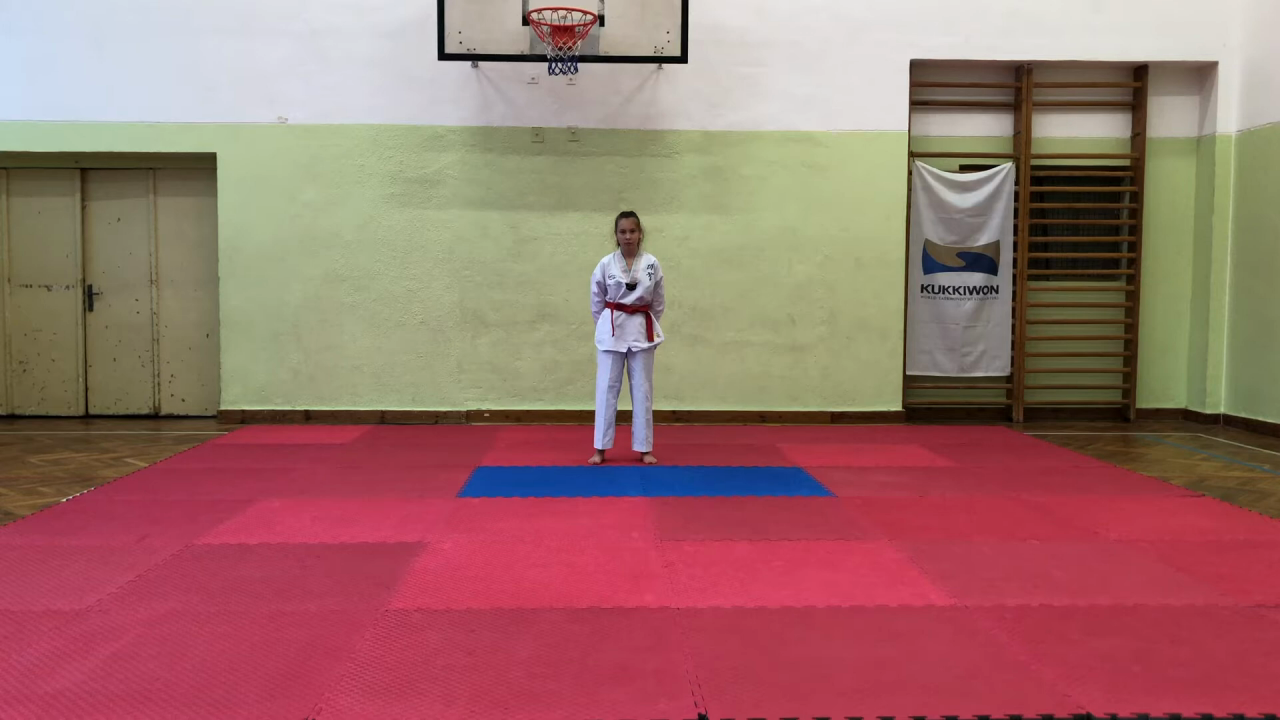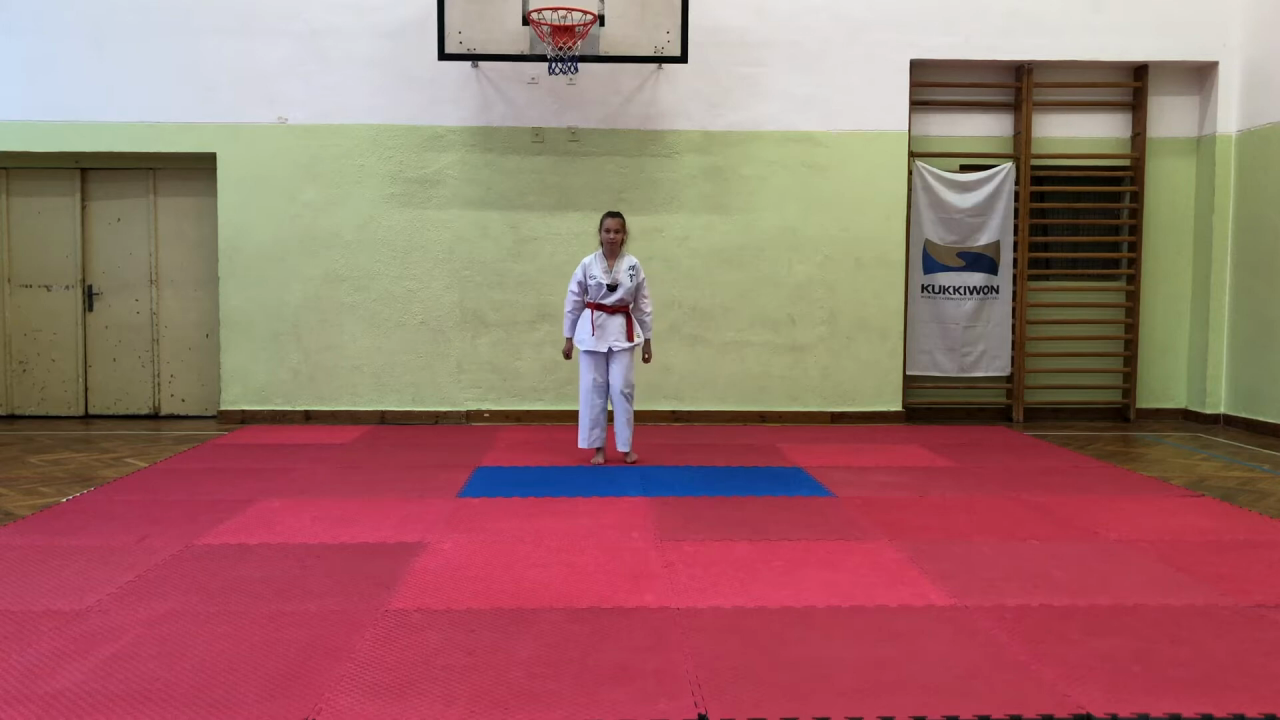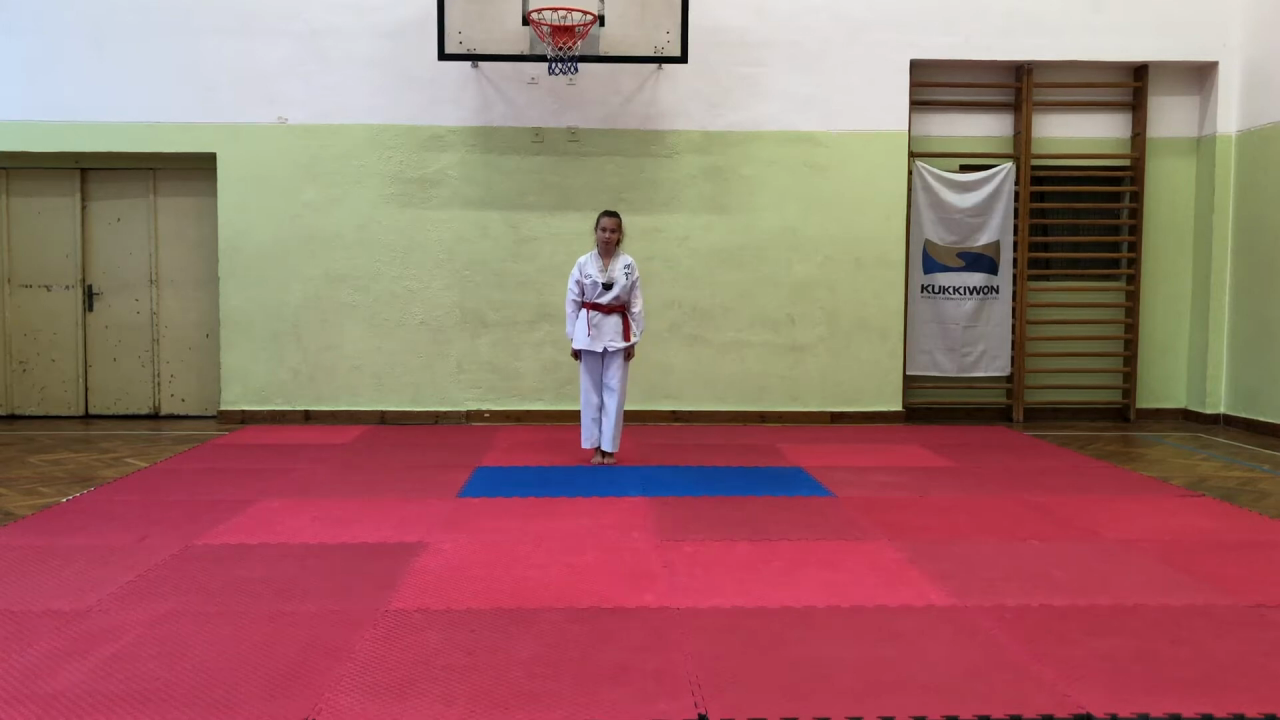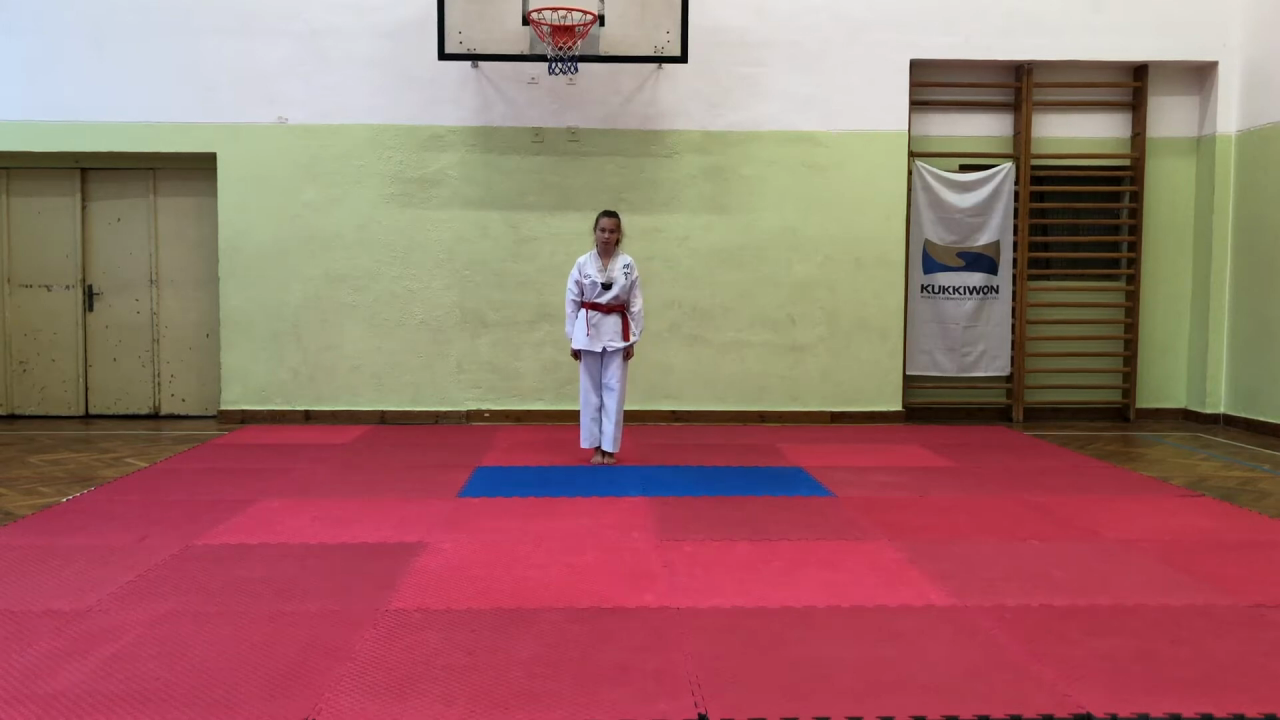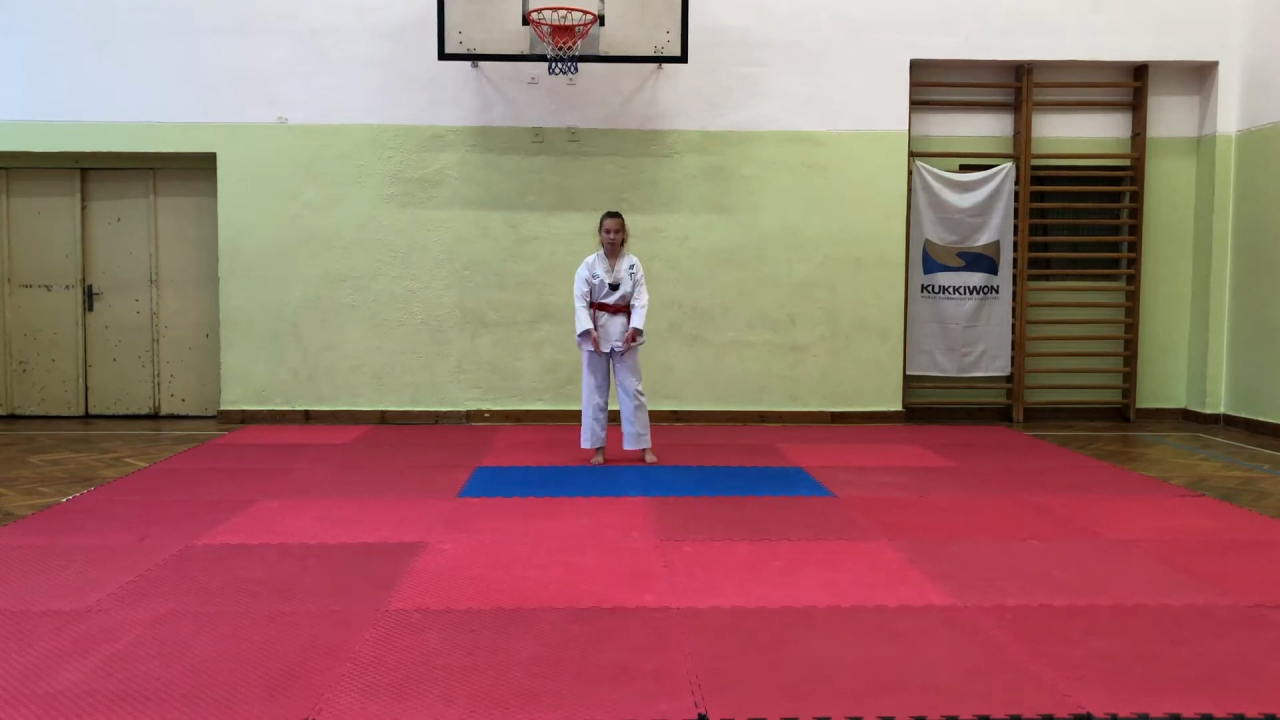
dt=0.7s
person 1, frame 1
left shoulder: (652, 264)
right shoulder: (606, 264)
left elbow: (658, 303)
right elbow: (597, 302)
left wrist: (648, 329)
right wrist: (607, 328)
left hip: (641, 330)
right hip: (612, 329)
left knee: (642, 389)
right knee: (607, 388)
left ankle: (644, 448)
right ankle: (600, 449)
person 1, frame 2
left shoulder: (633, 265)
right shoulder: (587, 264)
left elbow: (643, 304)
right elbow: (573, 302)
left wrist: (646, 339)
right wrist: (568, 337)
left hip: (622, 330)
right hip: (592, 330)
left knee: (622, 388)
right knee: (593, 389)
left ankle: (626, 447)
right ankle: (598, 447)
person 1, frame 3
left shoulder: (628, 265)
right shoulder: (583, 263)
left elbow: (635, 304)
right elbow: (573, 302)
left wrist: (633, 340)
right wrist: (573, 339)
left hip: (617, 331)
right hip: (589, 331)
left knee: (614, 390)
right knee: (591, 390)
left ankle: (609, 448)
right ankle: (596, 447)
person 1, frame 4
left shoulder: (627, 264)
right shoulder: (582, 263)
left elbow: (635, 304)
right elbow: (572, 302)
left wrist: (632, 340)
right wrist: (573, 339)
left hip: (616, 331)
right hip: (589, 330)
left knee: (614, 389)
right knee: (591, 390)
left ankle: (609, 448)
right ankle: (596, 446)
person 1, frame 5
left shoulder: (633, 264)
right shoulder: (589, 264)
left elbow: (640, 300)
right elbow: (580, 300)
left wrist: (633, 329)
right wrist: (589, 331)
left hip: (625, 331)
right hip: (596, 331)
left knee: (632, 389)
right knee: (595, 391)
left ankle: (644, 446)
right ankle: (598, 447)
